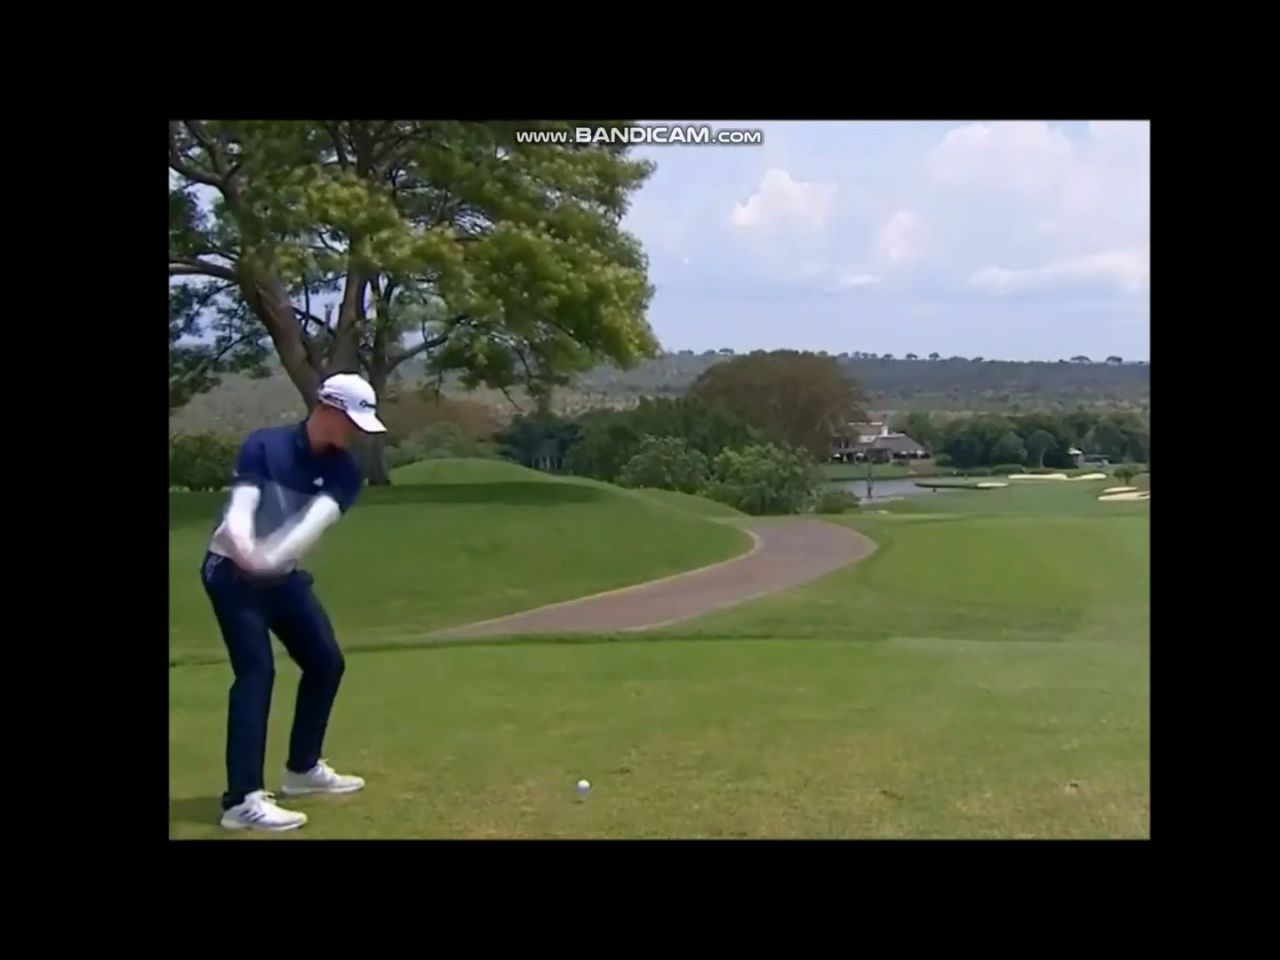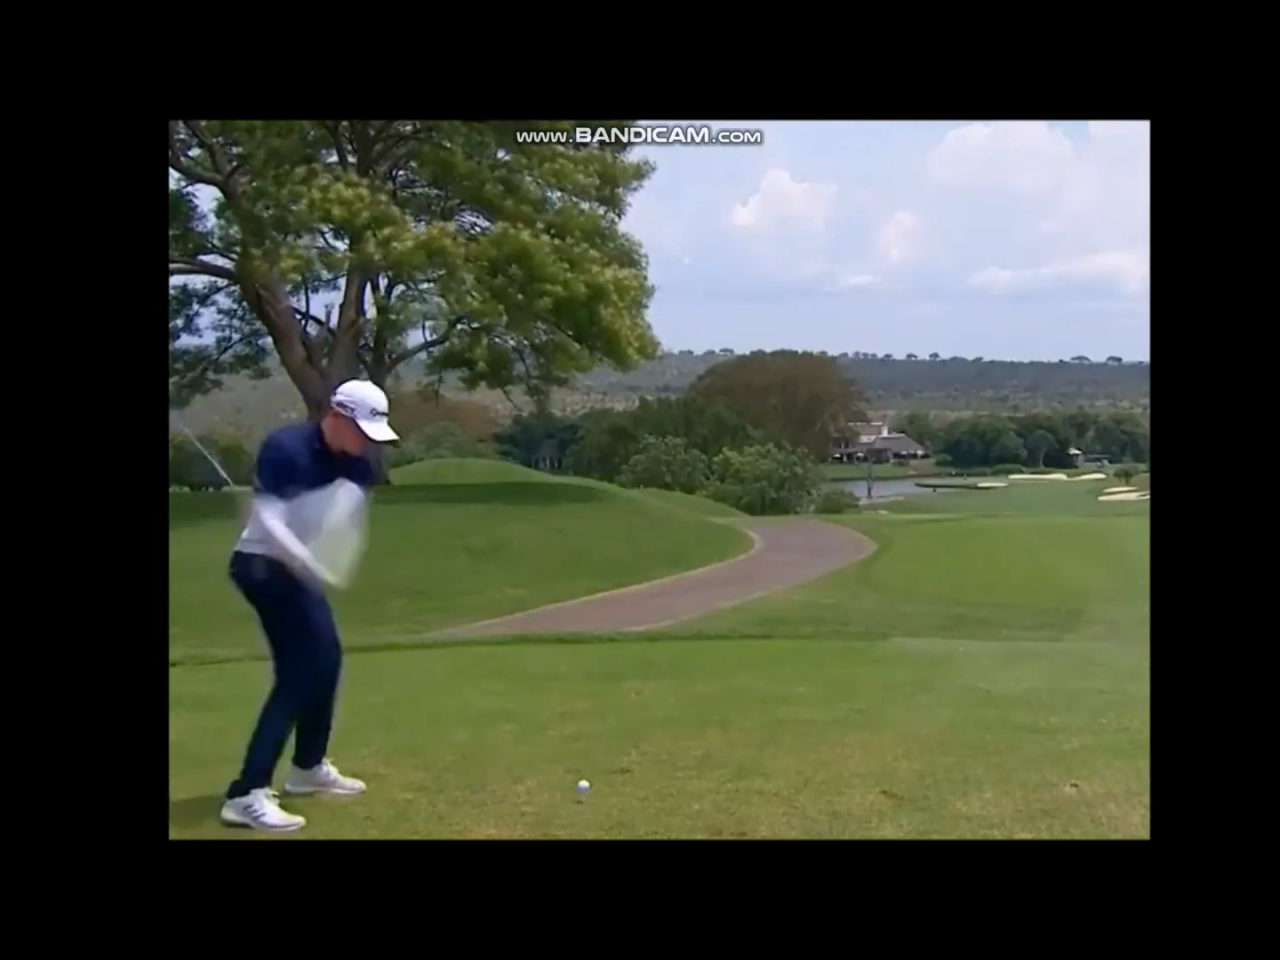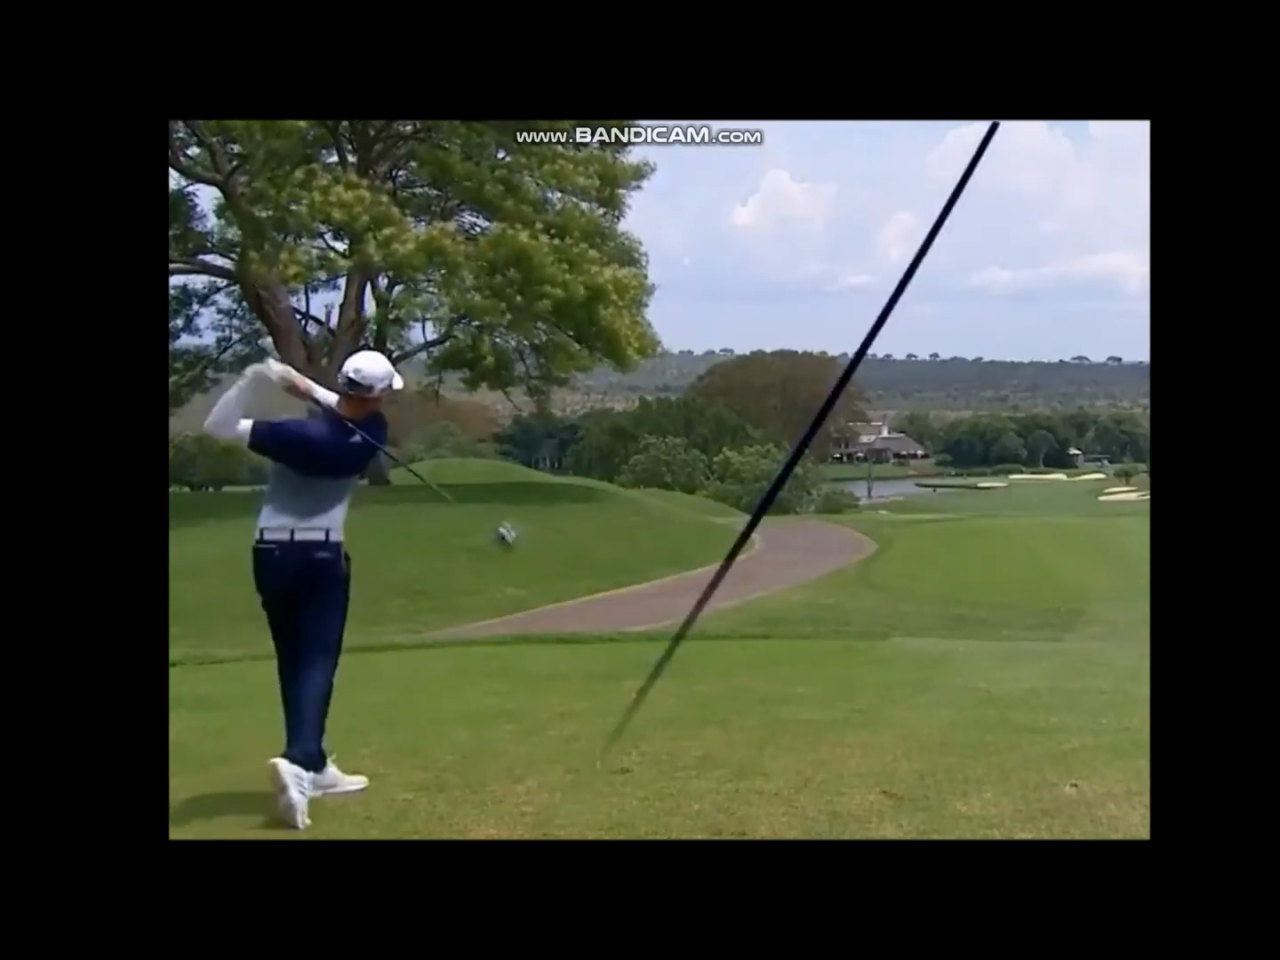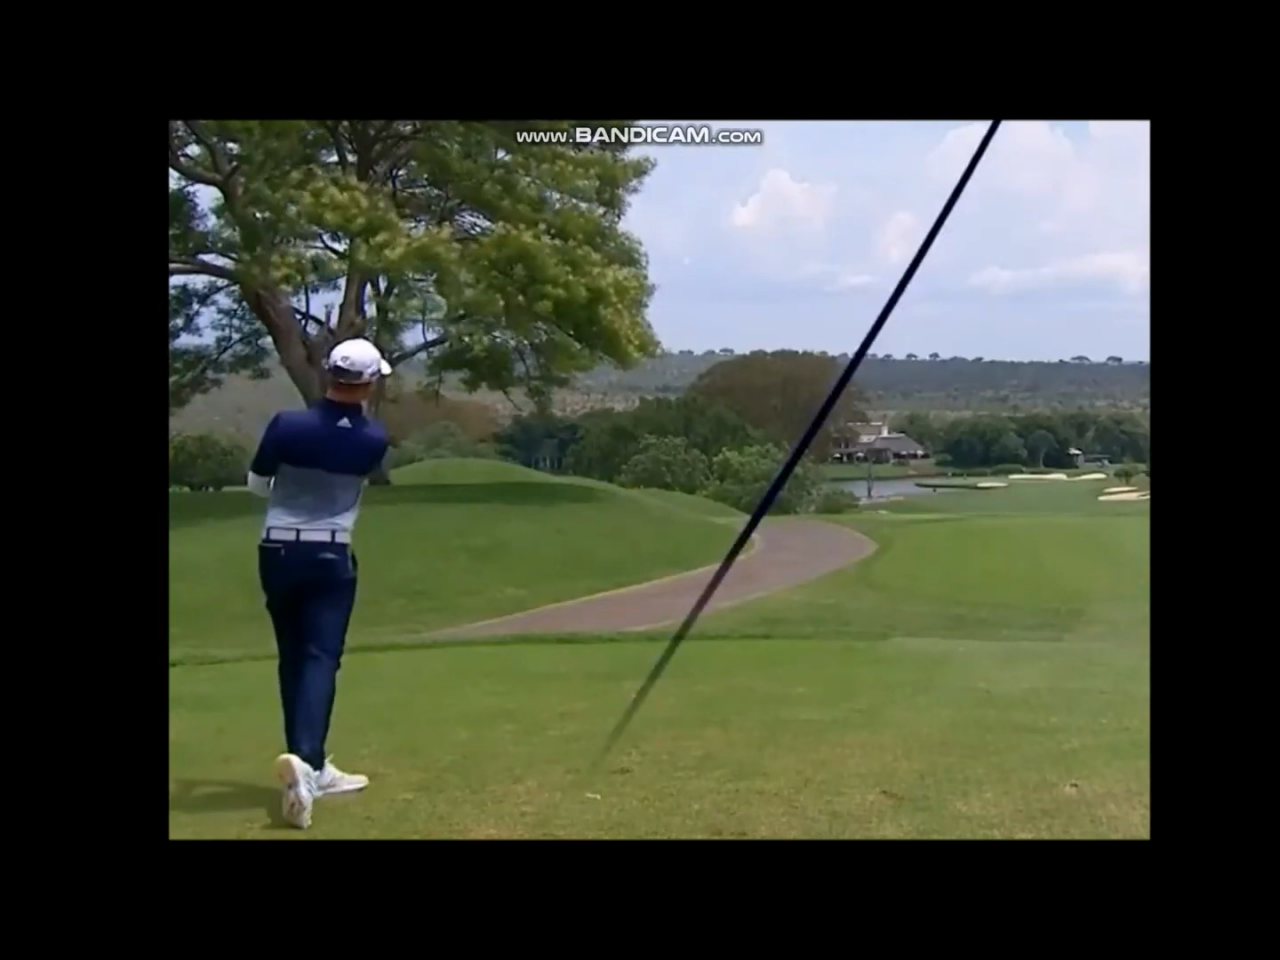
dt=0.5s
person 1, frame 1
left shoulder: (345, 471)
right shoulder: (264, 445)
left elbow: (315, 523)
right elbow: (240, 508)
left wrist: (270, 556)
right wrist: (241, 546)
left hip: (283, 574)
right hip: (232, 570)
left knee: (326, 662)
right knee: (256, 672)
left ankle: (304, 768)
right ankle: (243, 799)
person 1, frame 2
left shoulder: (356, 463)
right shoulder: (284, 448)
right elbow: (267, 519)
left wrist: (312, 565)
right wrist: (304, 561)
left hip: (296, 570)
right hip: (265, 568)
left knee: (322, 662)
right knee: (299, 669)
left ankle: (307, 766)
right ankle: (247, 795)
person 1, frame 3
left shoulder: (299, 435)
right shoulder: (372, 434)
left elbow: (218, 427)
right elbow: (345, 411)
left wrist: (256, 376)
right wrist: (304, 383)
left hip: (271, 556)
right hip: (322, 559)
left knee: (292, 663)
right knee: (317, 664)
left ankle: (313, 767)
right ankle: (299, 762)
person 1, frame 4
left shoulder: (286, 426)
right shoulder: (375, 440)
left elbow: (258, 486)
left hip: (278, 553)
right hip: (331, 557)
left knee: (294, 658)
right knee: (320, 659)
left ankle: (310, 766)
right ankle: (305, 760)
